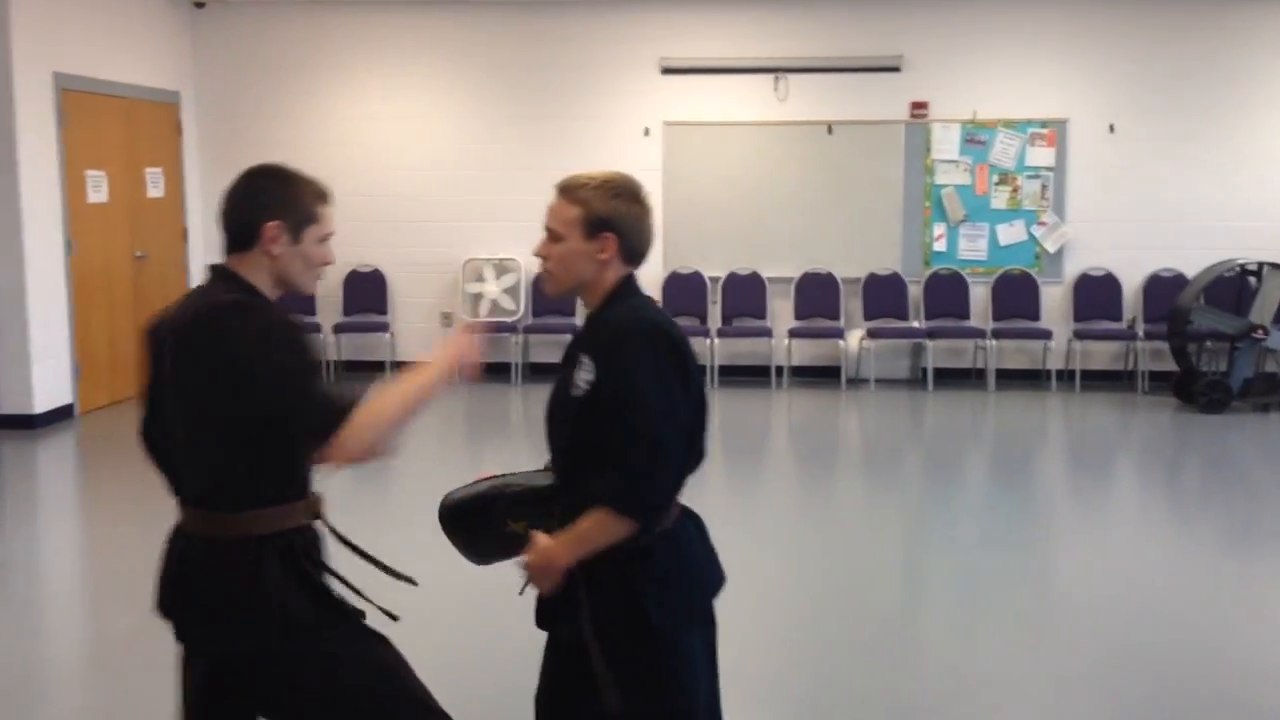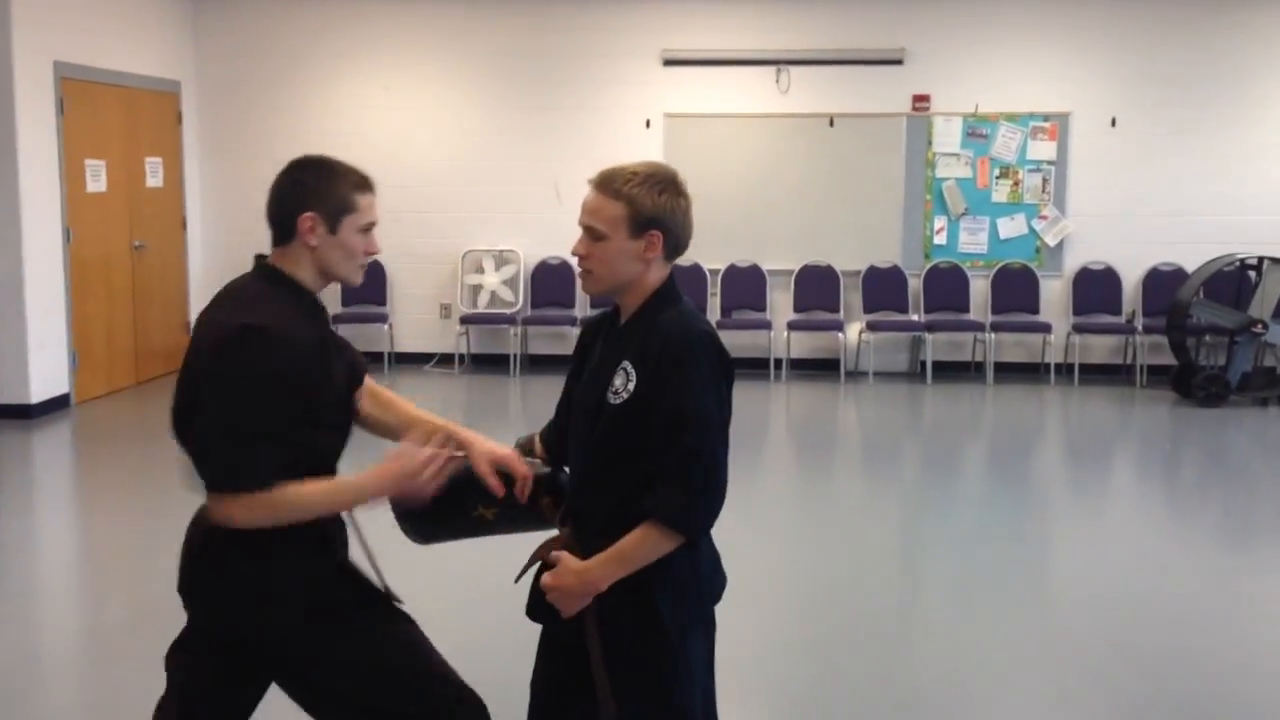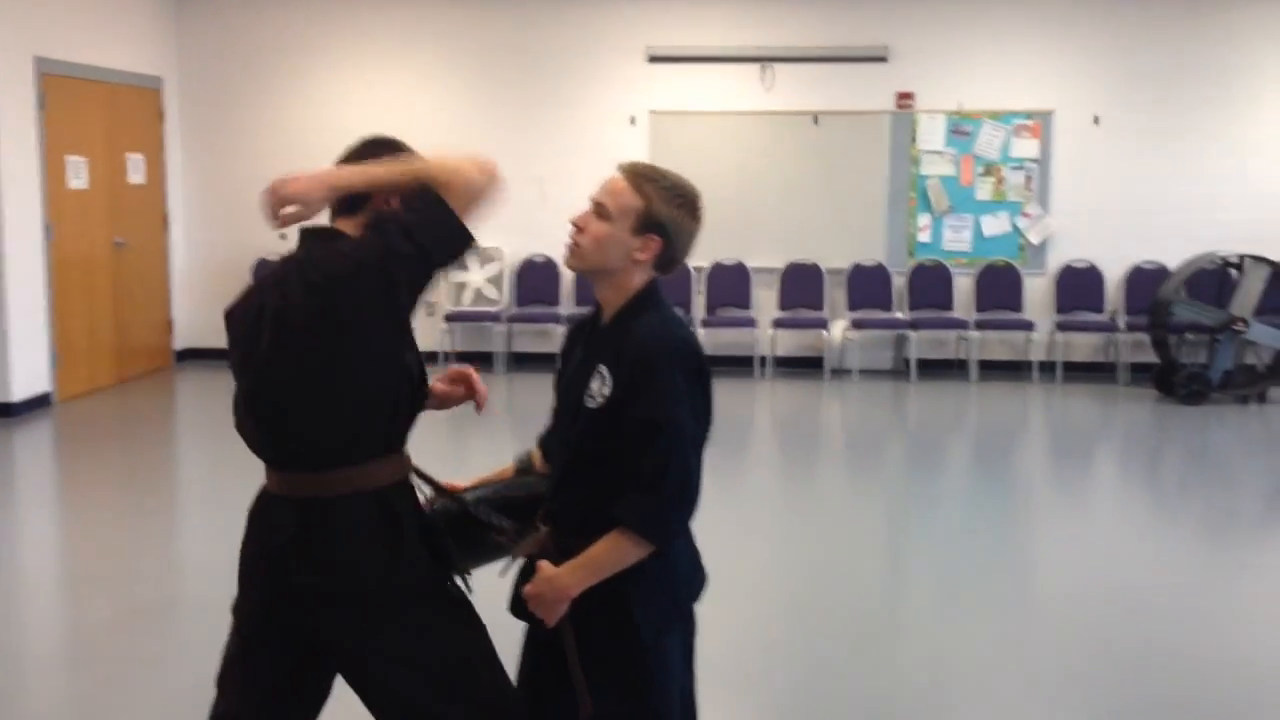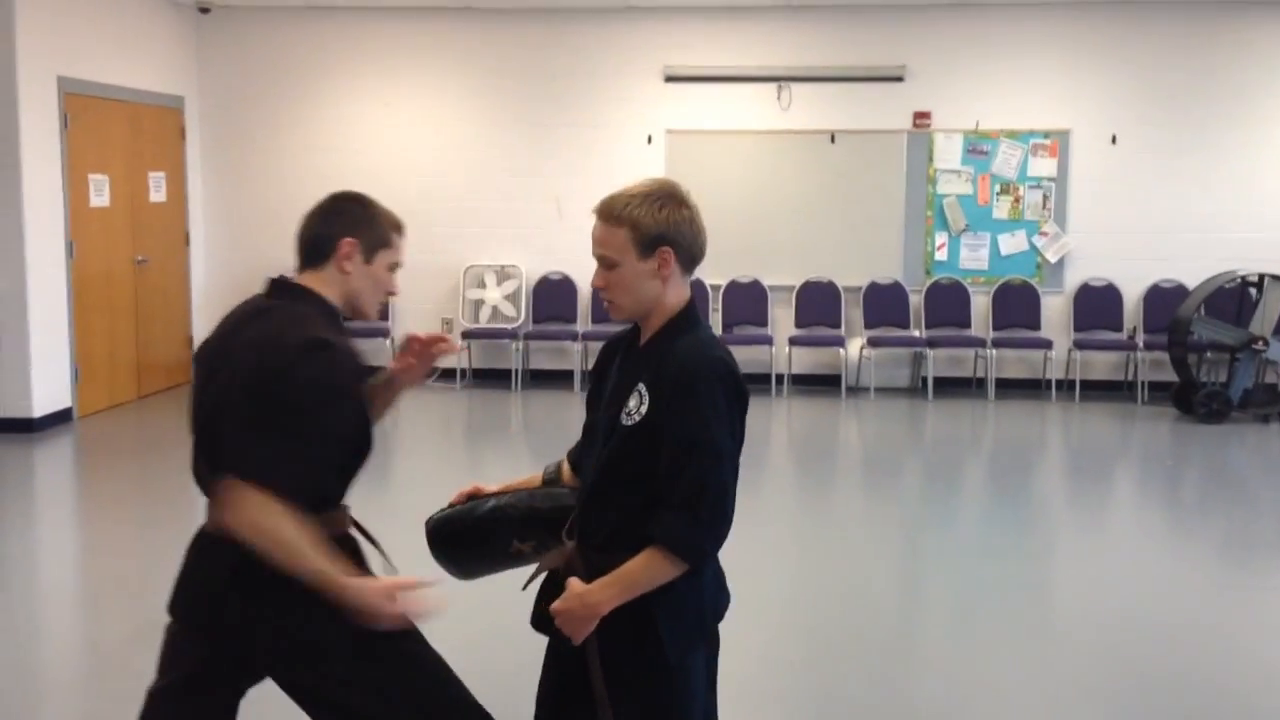
dt=0.4s
person 1, frame 1
left shoulder: (189, 321)
right shoulder: (247, 325)
right elbow: (343, 442)
right wrist: (438, 369)
left hip: (202, 572)
right hip: (260, 579)
person 1, frame 2
left shoulder: (292, 308)
right shoulder: (262, 337)
left elbow: (360, 396)
right elbow: (243, 503)
left wrist: (465, 439)
right wrist: (384, 481)
left hip: (234, 566)
right hip: (279, 569)
person 1, frame 3
left shoulder: (263, 295)
right shoulder: (366, 271)
right elbow: (476, 176)
left wrist: (424, 392)
right wrist: (342, 179)
left hip: (282, 533)
right hip: (366, 546)
person 1, frame 4
left shoulder: (247, 325)
right shoulder: (318, 354)
right elbow: (247, 507)
left wrist: (395, 382)
right wrist: (349, 589)
left hip: (219, 575)
right hip: (293, 588)
person 2, frame 1
left shoulder: (638, 336)
right shoulder: (606, 331)
left elbow: (645, 482)
left wrist: (561, 552)
left hip: (649, 581)
right hip: (604, 579)
person 2, frame 2
left shoulder: (683, 348)
right shoulder: (602, 333)
left elbow: (691, 499)
left wrist: (595, 574)
left hip: (654, 590)
right hip: (587, 571)
person 2, frame 3
left shoulder: (662, 349)
right shoulder: (591, 333)
left elbow: (662, 507)
left wrist: (571, 578)
right wrist: (485, 485)
left hip: (632, 590)
right hip: (570, 572)
person 2, frame 4
left shoulder: (702, 371)
right shoulder: (621, 352)
left elbow: (696, 529)
left wrist: (600, 597)
right wrist: (509, 492)
left hip: (656, 609)
right hip: (591, 595)
